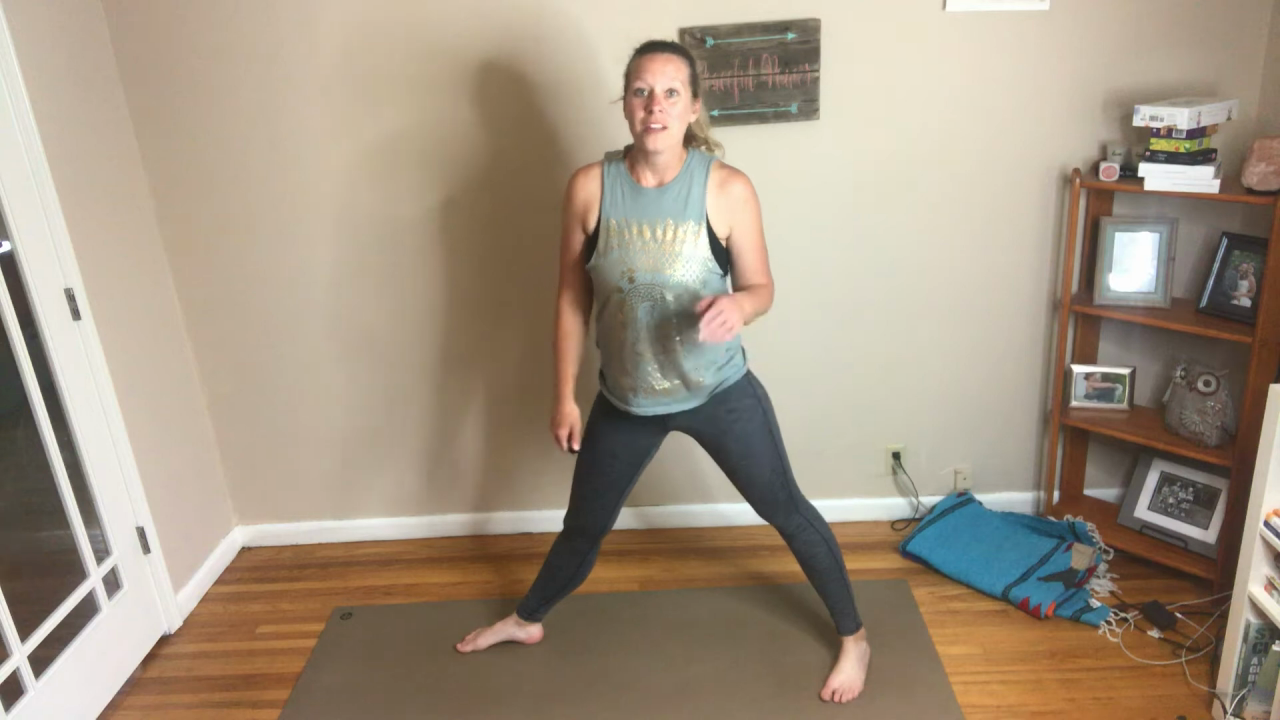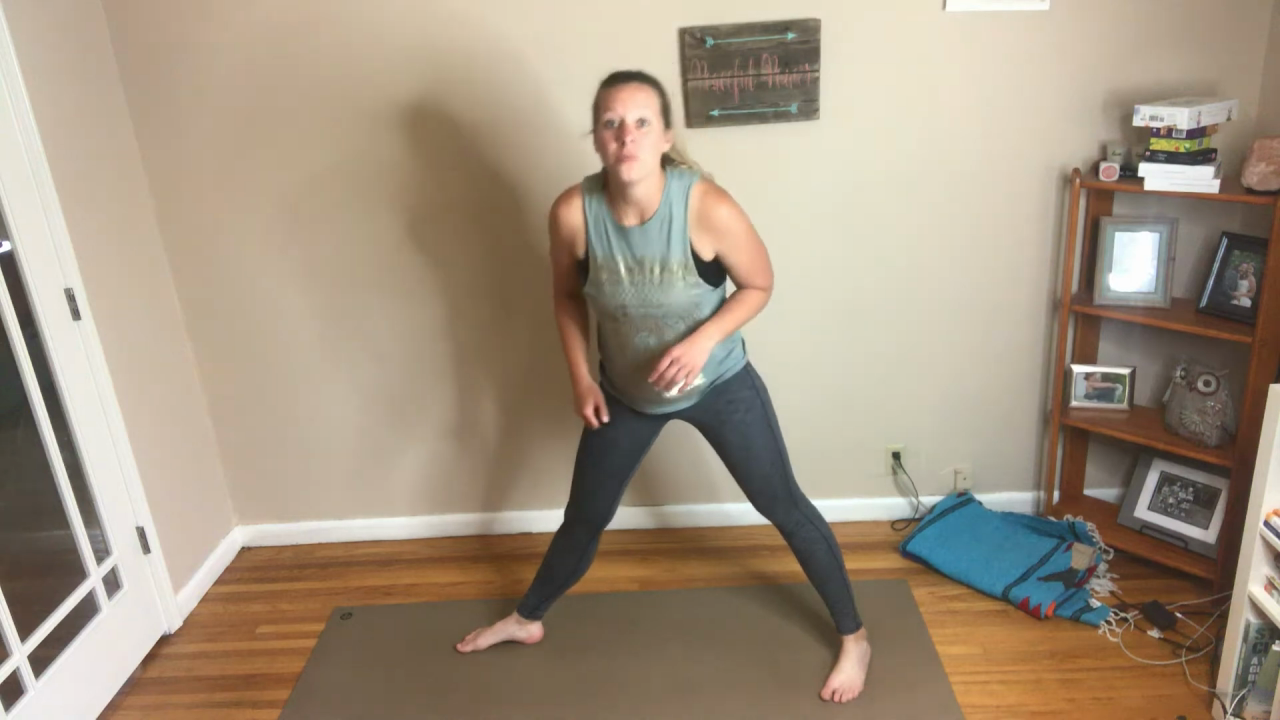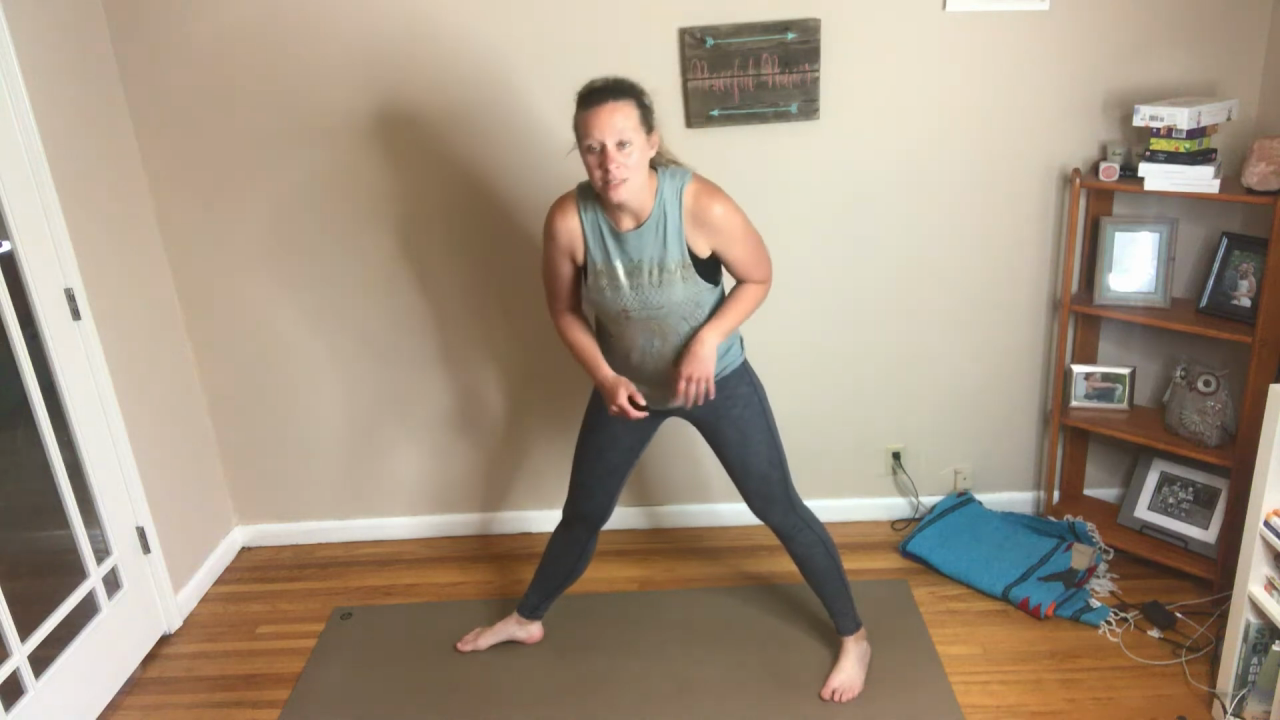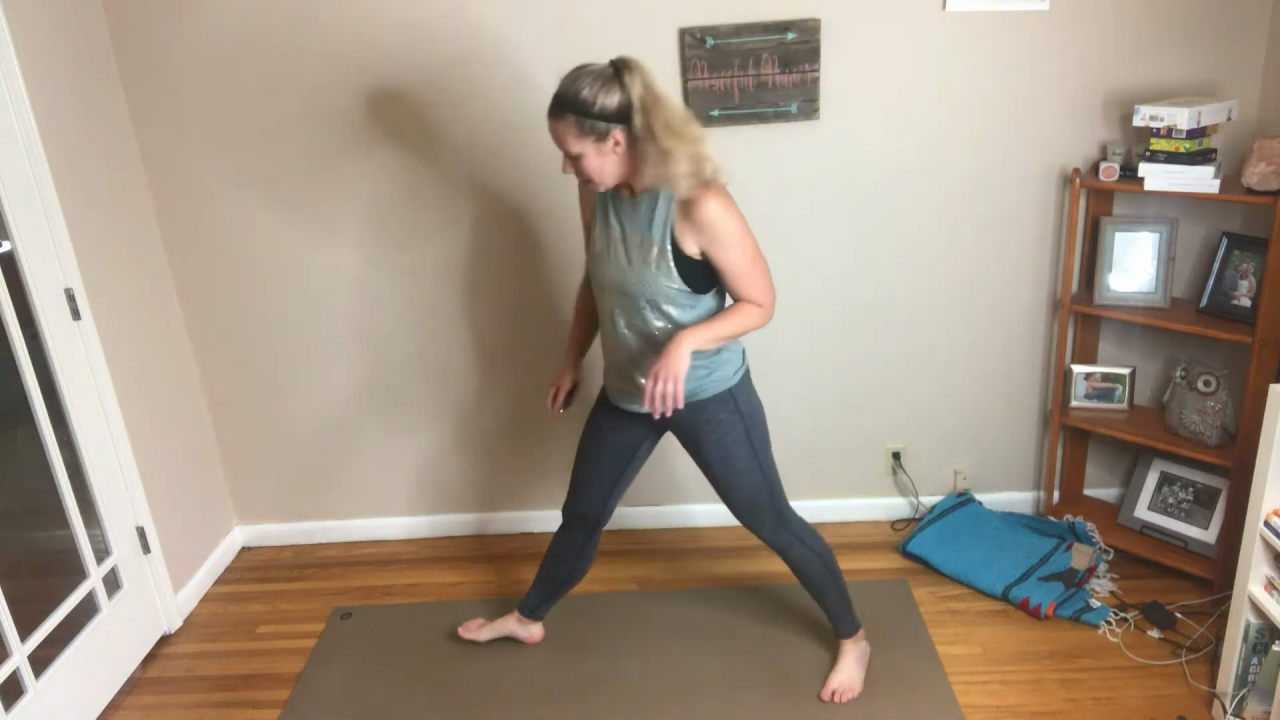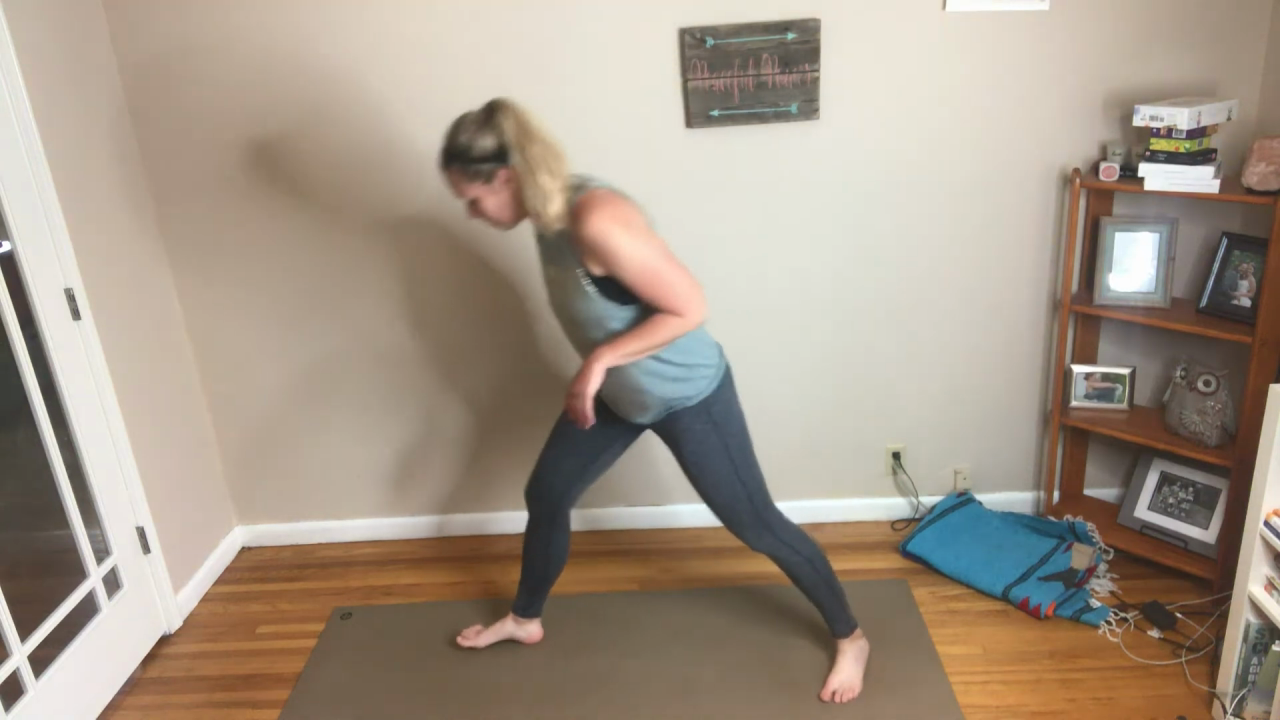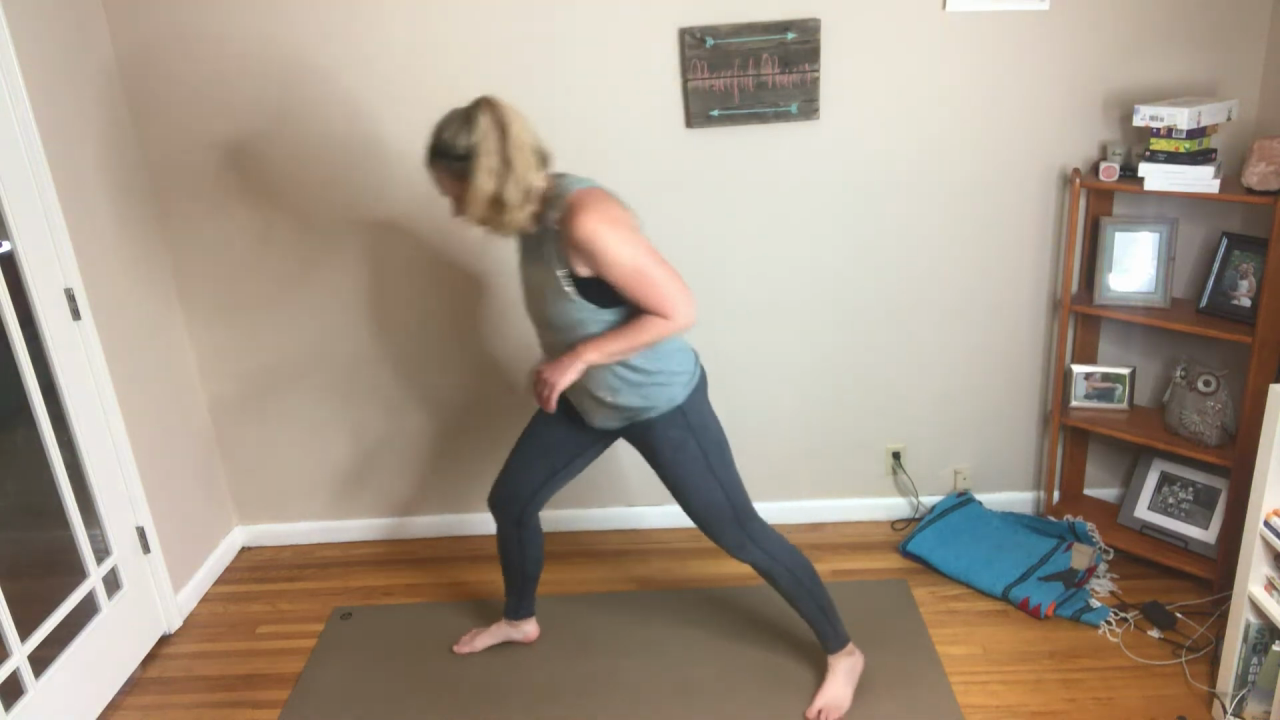
dt=0.5s
person 1, frame 1
left shoulder: (727, 188)
right shoulder: (590, 186)
left elbow: (759, 288)
right elbow: (573, 298)
left wrist: (737, 309)
right wrist: (565, 396)
left hip: (718, 392)
right hip: (625, 399)
left knee: (786, 512)
right knee: (584, 524)
left ankle: (853, 639)
right ankle: (525, 620)
person 1, frame 2
left shoulder: (708, 207)
right shoulder: (572, 212)
left elbow: (758, 284)
right elbow: (567, 295)
left wrist: (702, 341)
right wrist: (581, 378)
left hip: (719, 384)
right hip: (625, 391)
left knee: (785, 508)
right knee: (584, 515)
left ankle: (853, 638)
right ankle: (526, 619)
person 1, frame 3
left shoulder: (704, 207)
right shoulder: (567, 220)
left elbow: (757, 278)
right elbow: (564, 309)
left wrist: (709, 339)
right wrist: (605, 377)
left hip: (715, 379)
right hip: (626, 386)
left knee: (780, 510)
right knee: (582, 512)
left ankle: (853, 638)
right ankle: (526, 619)
person 1, frame 4
left shoulder: (699, 201)
right shoulder: (596, 192)
left elbow: (759, 304)
left wrist: (683, 345)
right wrist: (572, 359)
left hip: (710, 395)
right hip: (625, 390)
left knee: (771, 523)
right knee: (582, 513)
left ankle: (852, 639)
right ankle: (528, 619)
person 1, frame 5
left shoulder: (596, 219)
right shoulder: (547, 214)
left elbow: (688, 310)
left wrist: (600, 361)
left hip: (687, 393)
right hip: (616, 393)
left knee: (757, 526)
right knee: (545, 495)
left ankle: (850, 639)
right ankle: (525, 618)
person 1, frame 6
left shoulder: (585, 219)
right shoulder: (531, 214)
left elbow: (674, 311)
left wrist: (579, 358)
right wrist: (555, 363)
left hip: (661, 401)
right hip: (587, 399)
left knee: (740, 533)
right knee: (511, 499)
left ankle: (843, 654)
right ankle: (519, 619)
